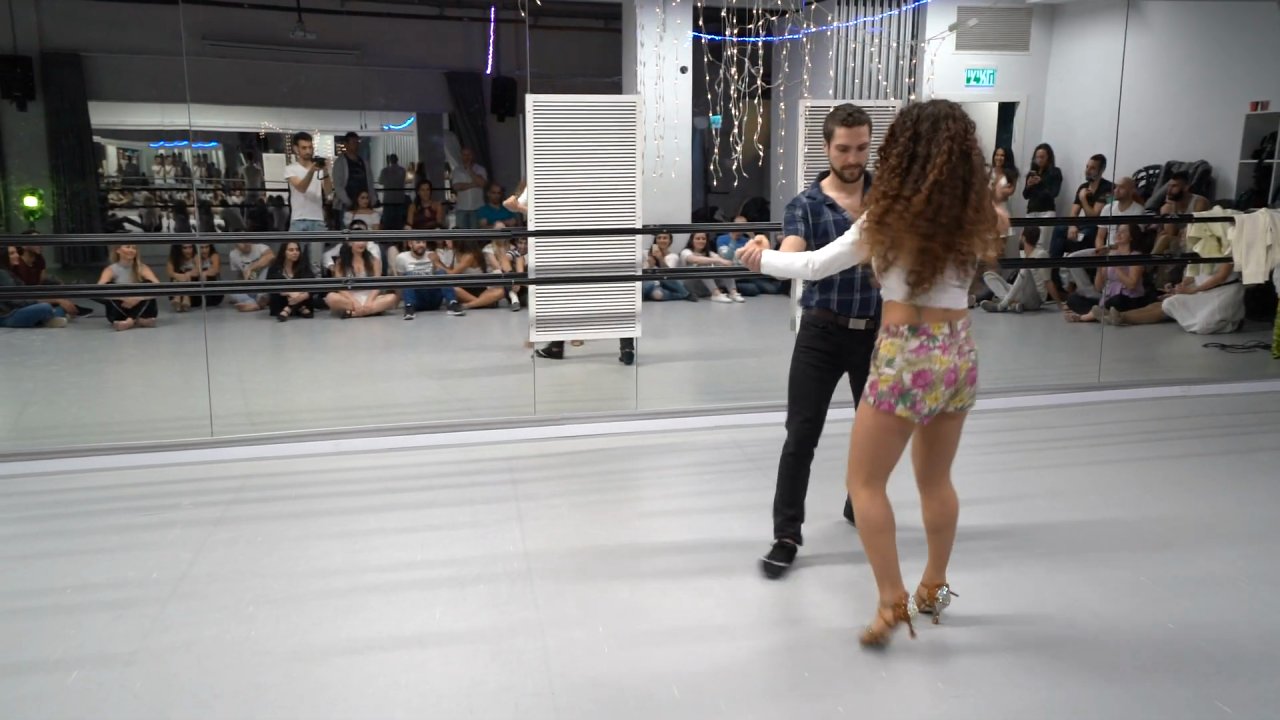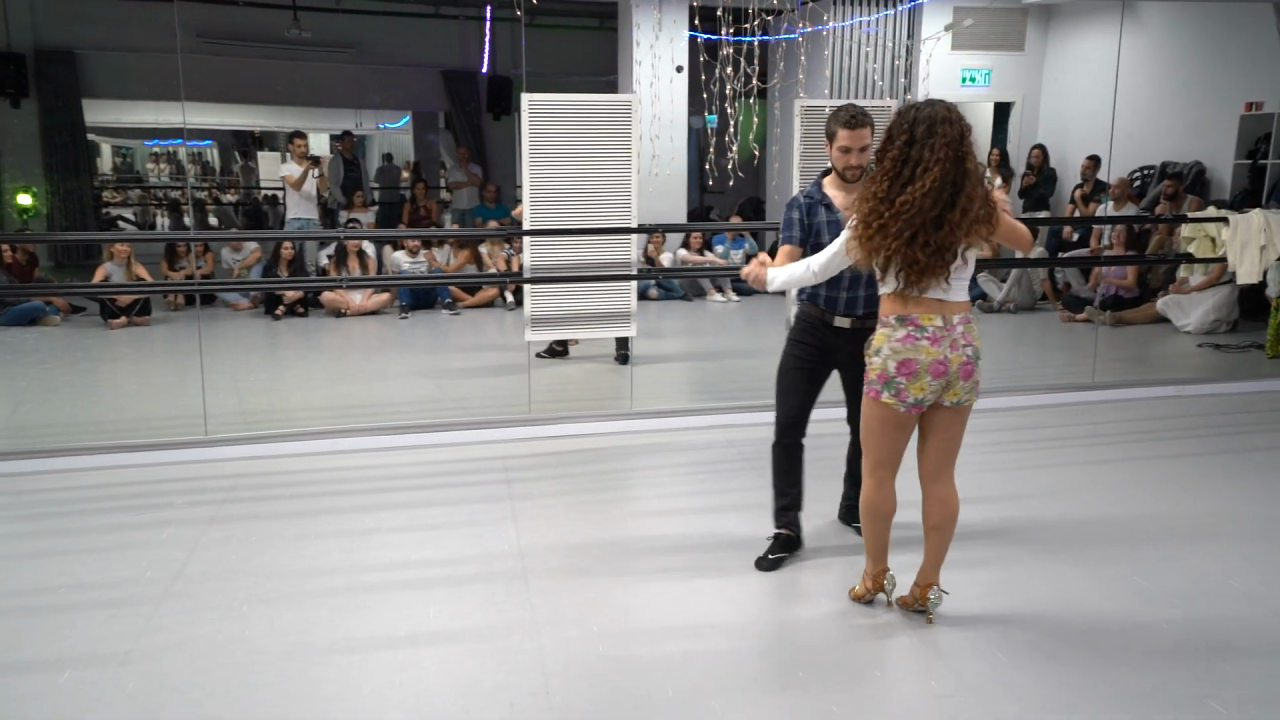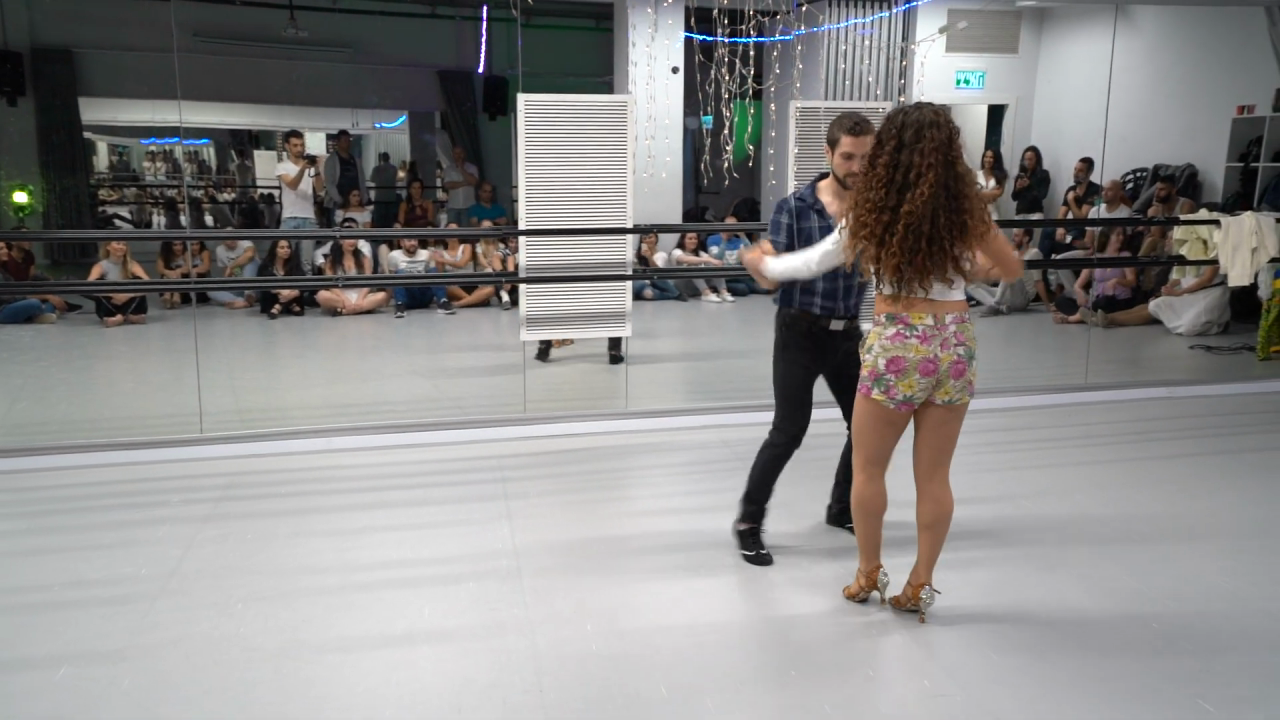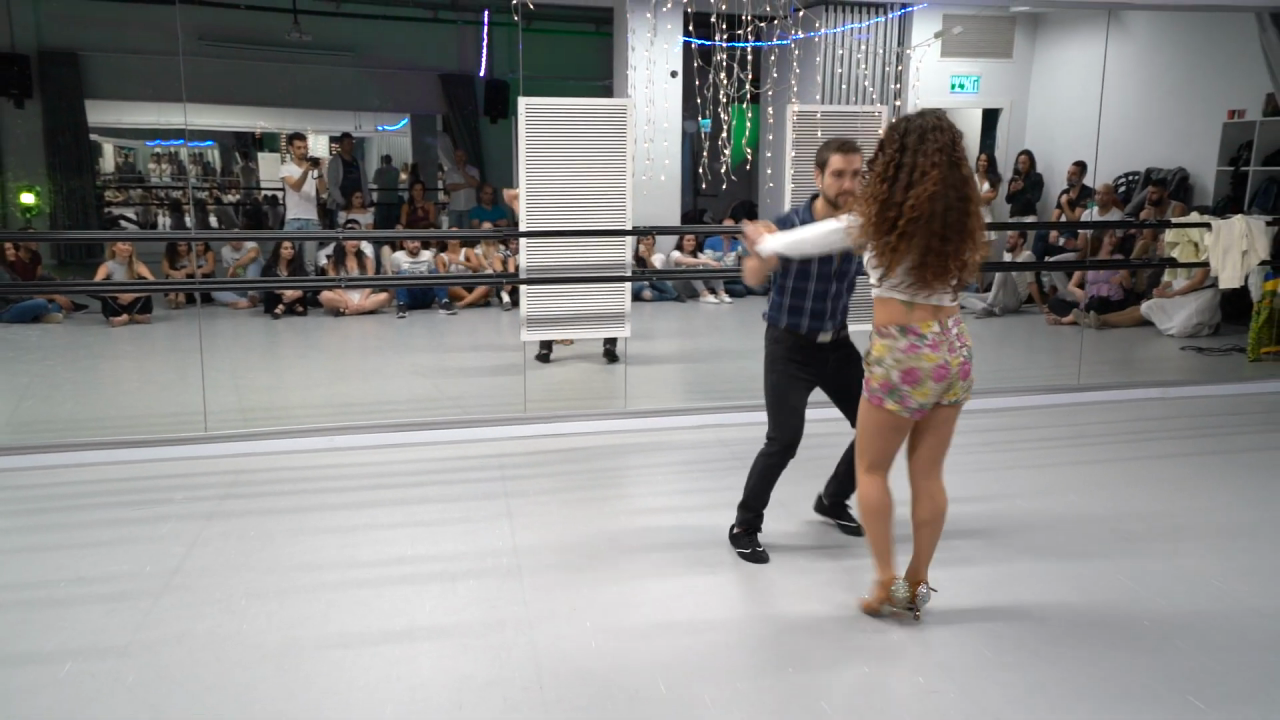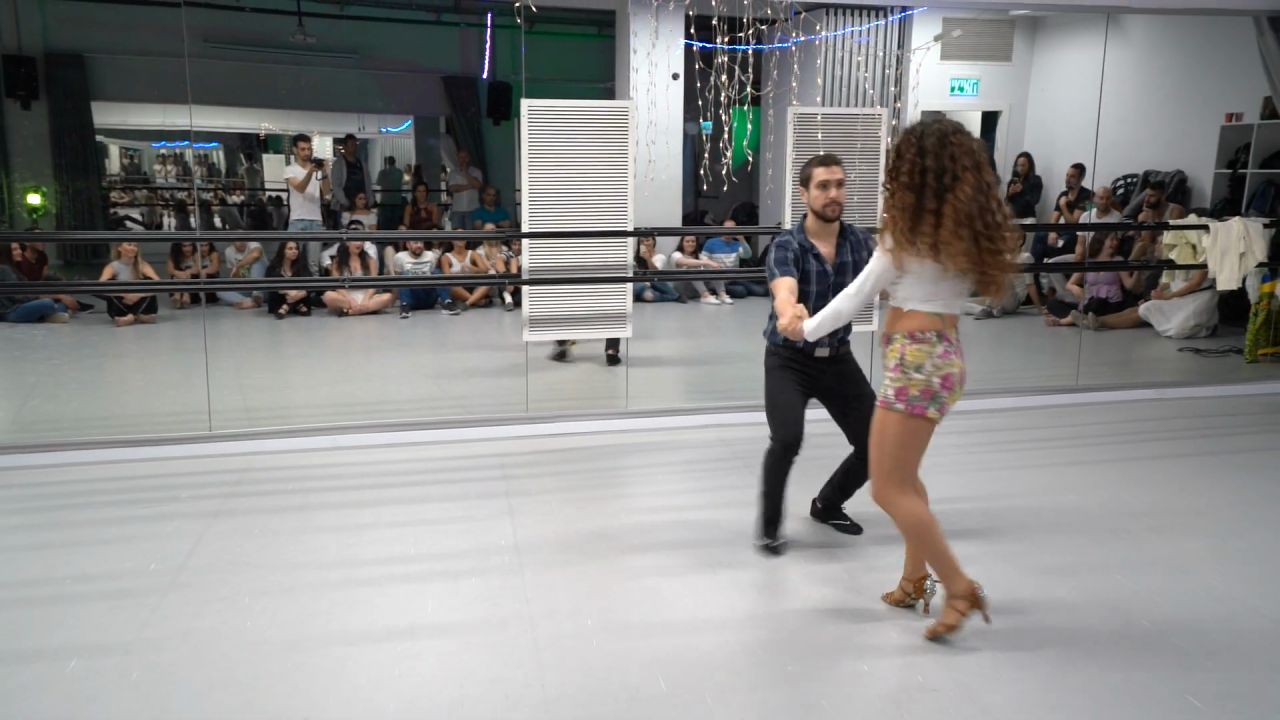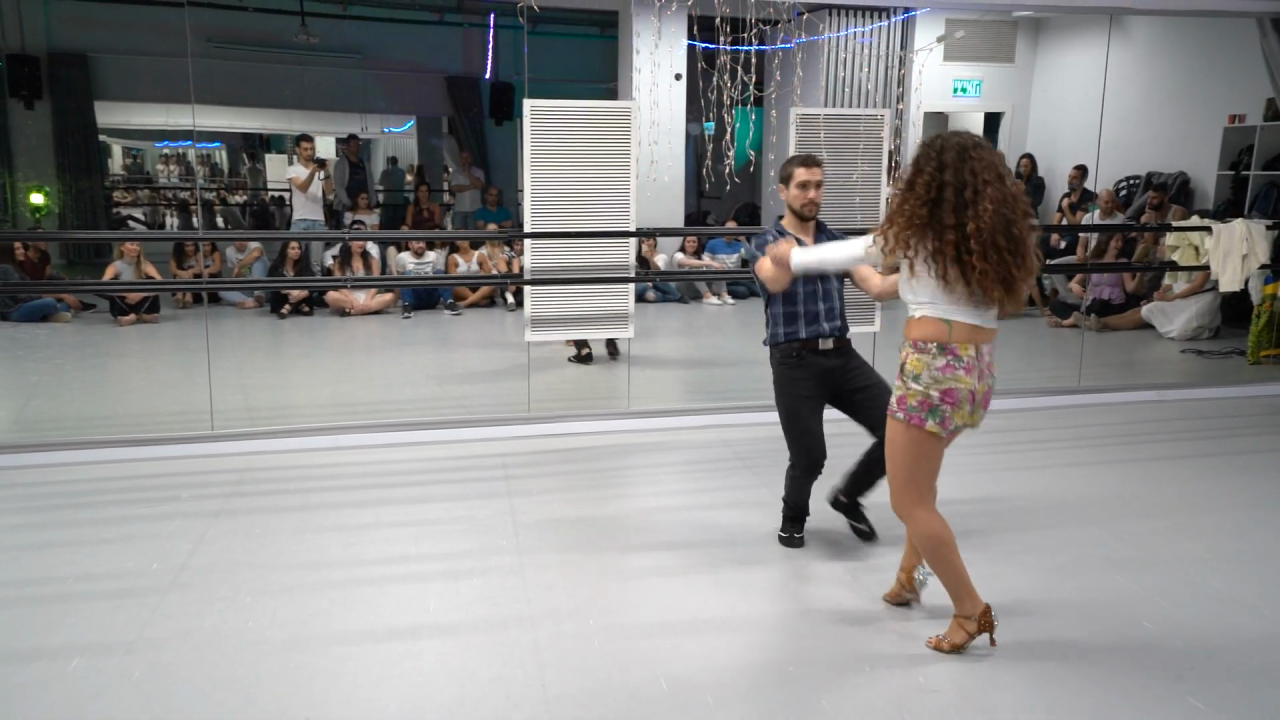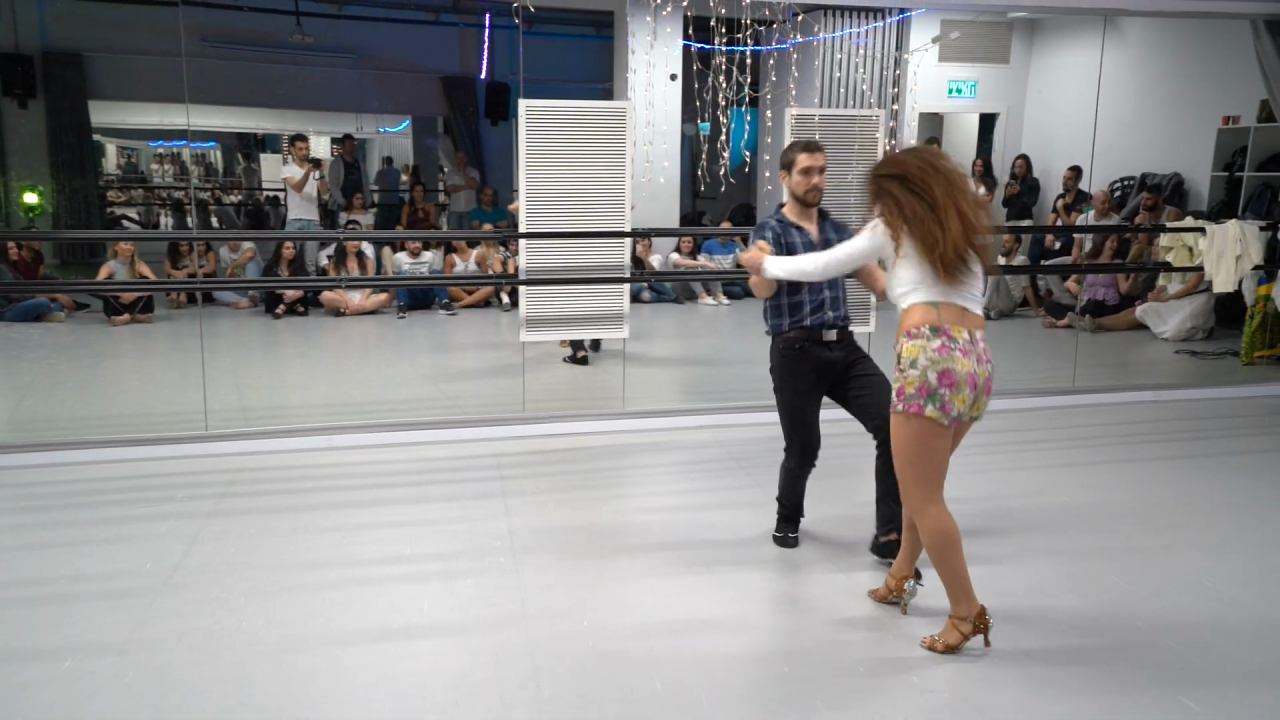
dt=0.2s
person 1, frame 1
left shoulder: (888, 218)
right shoulder: (976, 214)
left elbow: (817, 266)
right elbow: (998, 229)
left wrist: (764, 259)
left hip: (907, 358)
right hip: (960, 355)
left knee: (864, 482)
right knee: (935, 480)
left ankle: (894, 600)
right ankle: (933, 588)
person 1, frame 2
left shoulder: (880, 211)
right shoulder: (975, 208)
left elbow: (818, 269)
right elbow: (1024, 241)
left wrist: (768, 277)
left hip: (901, 348)
right hip: (960, 346)
left knee: (878, 471)
right knee: (939, 476)
left ankle: (875, 576)
right ankle: (926, 587)
person 1, frame 3
left shoulder: (873, 212)
right shoulder: (968, 212)
left elbow: (815, 260)
right elbow: (1011, 272)
left wrist: (766, 265)
left hip: (895, 348)
right hip: (953, 346)
left knee: (867, 467)
right knee: (934, 474)
left ankle: (868, 575)
right ankle: (920, 587)
person 1, frame 4
left shoulder: (882, 217)
right shoulder: (959, 217)
left elbow: (814, 239)
left wrist: (764, 240)
left hip: (899, 353)
right hip: (952, 349)
left knee: (871, 472)
right knee: (927, 474)
left ankle: (888, 581)
right ankle: (915, 582)
person 1, frame 5
left shoulder: (912, 227)
right shoulder: (976, 225)
left elbow: (861, 293)
left wrist: (807, 327)
left hip: (919, 360)
right hip: (947, 356)
left knee: (890, 490)
right knee: (905, 479)
left ankle: (961, 591)
right ankle: (914, 579)
person 1, frame 6
left shoulder: (910, 232)
right shoulder: (1004, 235)
left elbow: (844, 253)
left wrist: (793, 257)
left hip: (932, 374)
right hip: (978, 373)
left knee: (910, 503)
right knee: (917, 486)
left ankle: (971, 612)
right ankle: (909, 575)
person 1, frame 7
left shoulder: (897, 226)
right shoulder: (966, 232)
left elbow: (828, 264)
left wrist: (769, 263)
left hip: (930, 361)
right hip: (976, 362)
left knee: (924, 498)
right knee: (921, 485)
left ankle: (967, 613)
right ankle: (901, 577)
person 2, frame 1
right shoulder: (805, 205)
right elbow: (791, 260)
right wrist: (765, 255)
left hip: (878, 331)
right hip: (822, 330)
right knee: (802, 434)
left ankle: (860, 506)
right ankle: (786, 537)
person 2, frame 2
right shoulder: (803, 204)
right elbow: (787, 265)
left hip: (865, 330)
right hip: (813, 328)
left knee: (867, 427)
right knee: (789, 426)
left ankle: (853, 507)
right ankle: (787, 529)
person 2, frame 3
right shoulder: (793, 207)
left hip: (847, 332)
right hip: (800, 330)
right knee: (789, 431)
left ankle: (842, 508)
right ankle: (749, 521)
person 2, frame 4
right shoulder: (791, 225)
right elbow: (752, 278)
right wrist: (759, 248)
left hip: (837, 345)
right hip: (789, 347)
right knee: (785, 441)
left ankle: (832, 502)
right ankle: (744, 527)
person 2, frame 5
left shoulder: (859, 241)
right shoulder: (785, 246)
right elbow: (785, 302)
right wrist: (790, 318)
left hip: (837, 359)
right hip: (788, 360)
left knee: (874, 445)
right knee: (786, 442)
left ankle: (827, 503)
right ankle: (770, 521)
person 2, frame 6
left shoulder: (835, 240)
right shoulder: (768, 240)
left elbow: (876, 288)
right elbow: (772, 280)
left hip: (842, 356)
right hip: (795, 361)
right knee: (809, 457)
left ankle: (848, 496)
right ankle: (793, 517)
person 2, frame 7
left shoulder: (840, 230)
right shoulder: (769, 231)
left elbow: (879, 283)
right elbow: (764, 290)
right wrist: (759, 269)
left hip: (845, 348)
right hip: (796, 351)
left knee: (894, 428)
right knee: (802, 450)
left ankle: (889, 535)
right ankle: (788, 518)
